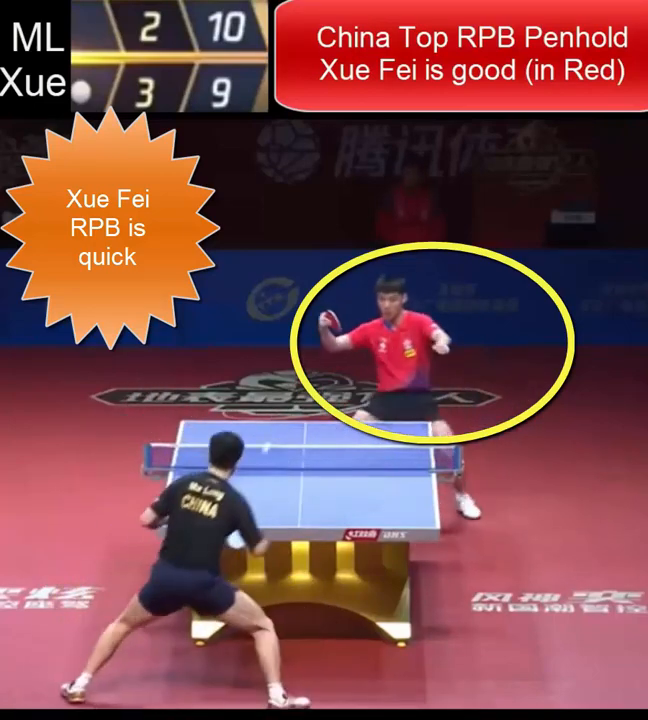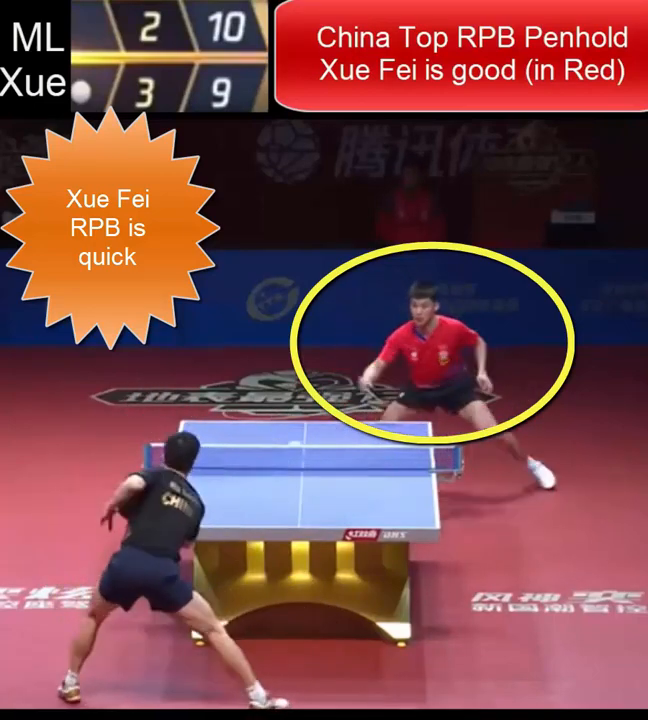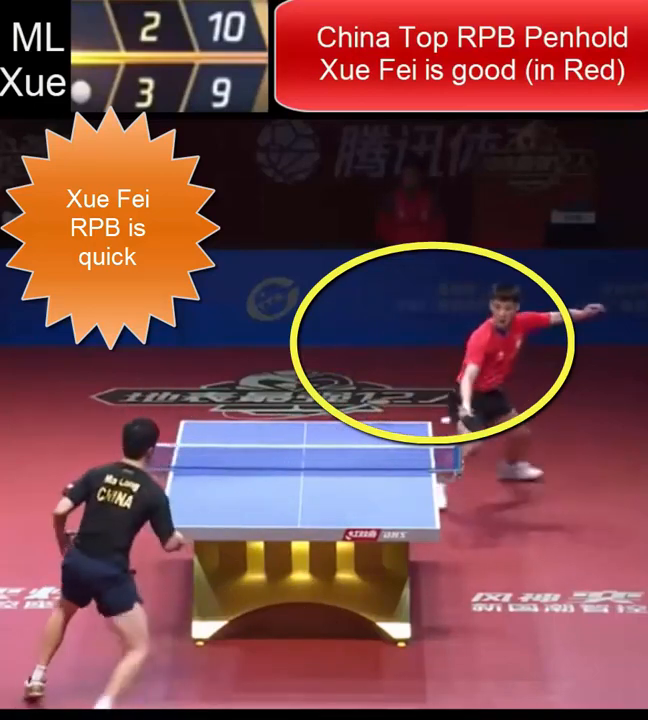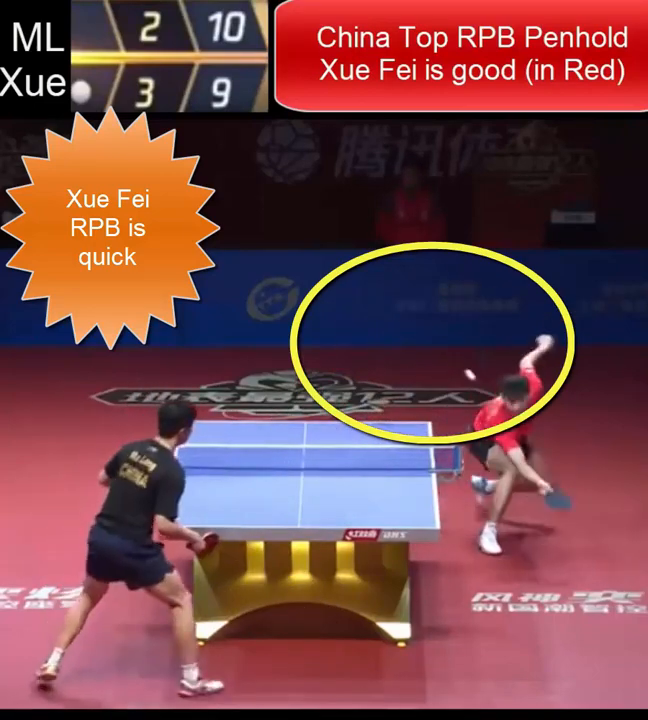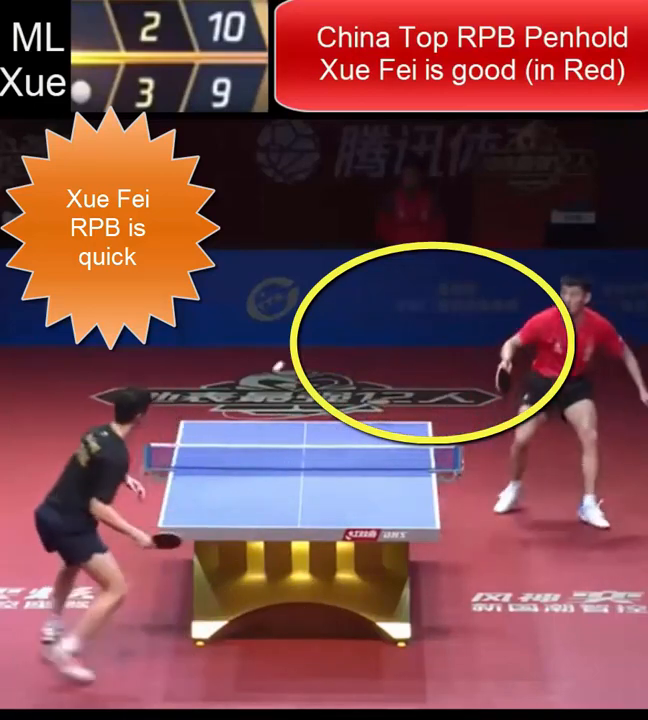
dt=0.5s
person 1, frame 1
left shoulder: (181, 485)
right shoulder: (236, 502)
left elbow: (146, 521)
right elbow: (259, 549)
right wrist: (259, 536)
left hip: (166, 575)
right hip: (203, 582)
left knee: (124, 624)
right knee: (263, 627)
left ankle: (81, 685)
right ankle: (278, 697)
person 1, frame 2
left shoulder: (156, 476)
right shoulder: (194, 500)
left elbow: (132, 483)
left wrist: (112, 505)
left hip: (124, 565)
right hip: (163, 575)
left knee: (93, 617)
right knee: (214, 631)
left ankle: (71, 685)
right ankle: (258, 696)
person 1, frame 3
left shoulder: (95, 474)
right shoulder: (153, 493)
left elbow: (59, 511)
right elbow: (171, 544)
left wrist: (62, 538)
right wrist: (180, 537)
left hip: (75, 562)
right hip: (111, 573)
left knee: (62, 613)
right knee: (137, 650)
left ankle: (37, 680)
right ankle: (103, 707)
person 1, frame 4
left shoulder: (130, 449)
right shoulder: (172, 472)
left elbow: (103, 478)
right elbow: (163, 526)
right wrist: (193, 538)
left hip: (99, 538)
right hip: (132, 550)
left knee: (88, 599)
right knee: (182, 602)
left ankle: (51, 664)
right ankle: (190, 679)
person 1, frame 5
left shoulder: (98, 434)
right shoulder: (116, 456)
right elbow: (99, 508)
left wrist: (125, 478)
right wrist: (135, 533)
left hip: (49, 514)
right hip: (72, 525)
left knee: (72, 567)
right knee: (116, 591)
left ankle: (53, 628)
right ankle: (66, 651)
person 2, frame 1
left shoulder: (419, 321)
right shoulder: (370, 330)
left elbow: (441, 337)
right elbow: (333, 346)
left wrist: (442, 343)
right wrist: (324, 329)
left hip: (418, 398)
right hip: (385, 399)
left ankle: (462, 496)
person 2, frame 2
left shoulder: (454, 328)
right shoulder: (400, 336)
left elbow: (479, 343)
right elbow: (378, 366)
left wrist: (482, 371)
right wrist: (367, 377)
left hip: (455, 385)
right hip: (420, 389)
left knee: (492, 430)
left ankle: (530, 464)
person 2, frame 3
left shoulder: (521, 321)
right shoulder: (481, 338)
left elbow: (558, 317)
right elbow: (468, 375)
left wrist: (584, 313)
right wrist: (466, 406)
left hip: (491, 392)
right hip: (473, 396)
left knee: (522, 433)
right knee: (472, 445)
left ankle: (511, 467)
person 2, frame 4
left shoulder: (532, 386)
right shoulder: (500, 419)
left elbow: (527, 361)
right elbow: (519, 462)
left wrist: (542, 347)
right wrist: (539, 482)
left hip: (514, 435)
right hip: (486, 439)
left knee: (534, 483)
right knee: (514, 471)
left ankle: (486, 485)
right ankle: (489, 532)
person 2, frame 5
left shoulder: (600, 326)
right shoulder: (545, 320)
left elbow: (626, 354)
right elbow: (511, 343)
right wrist: (506, 360)
left hip: (575, 384)
right hip: (542, 382)
left knee: (590, 438)
right knee: (521, 440)
left ankle: (589, 505)
right ankle: (514, 488)
